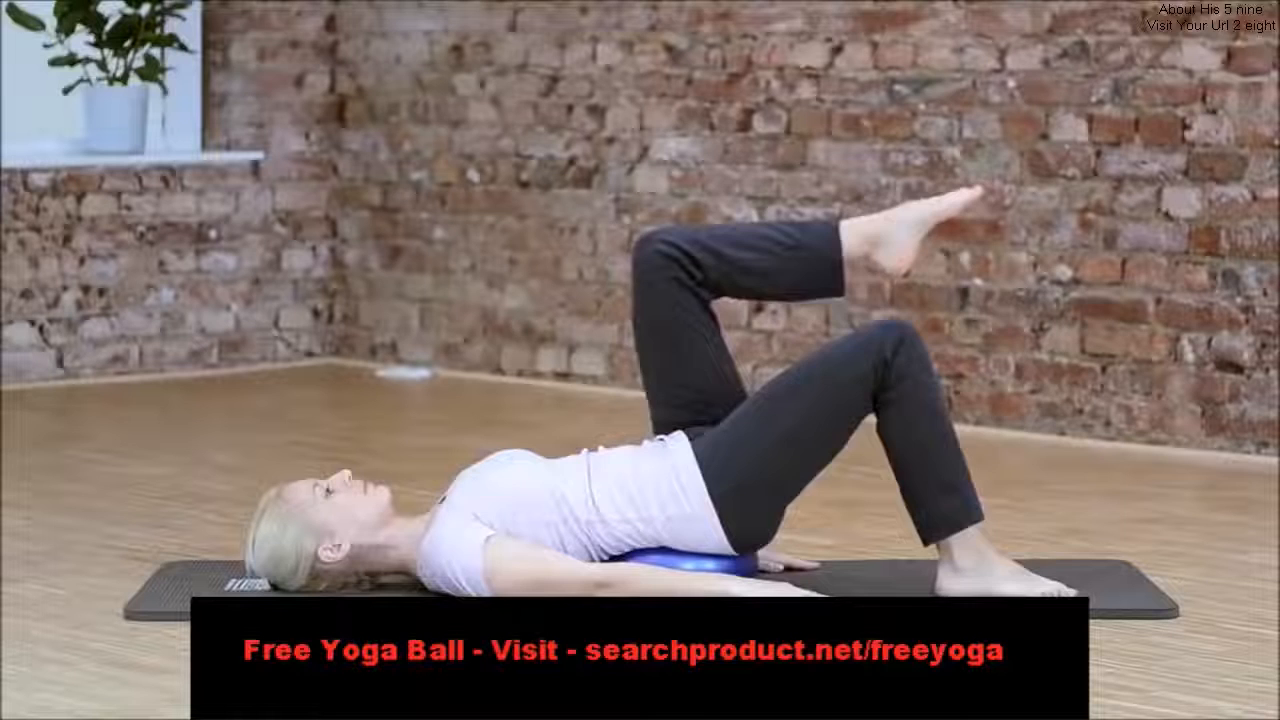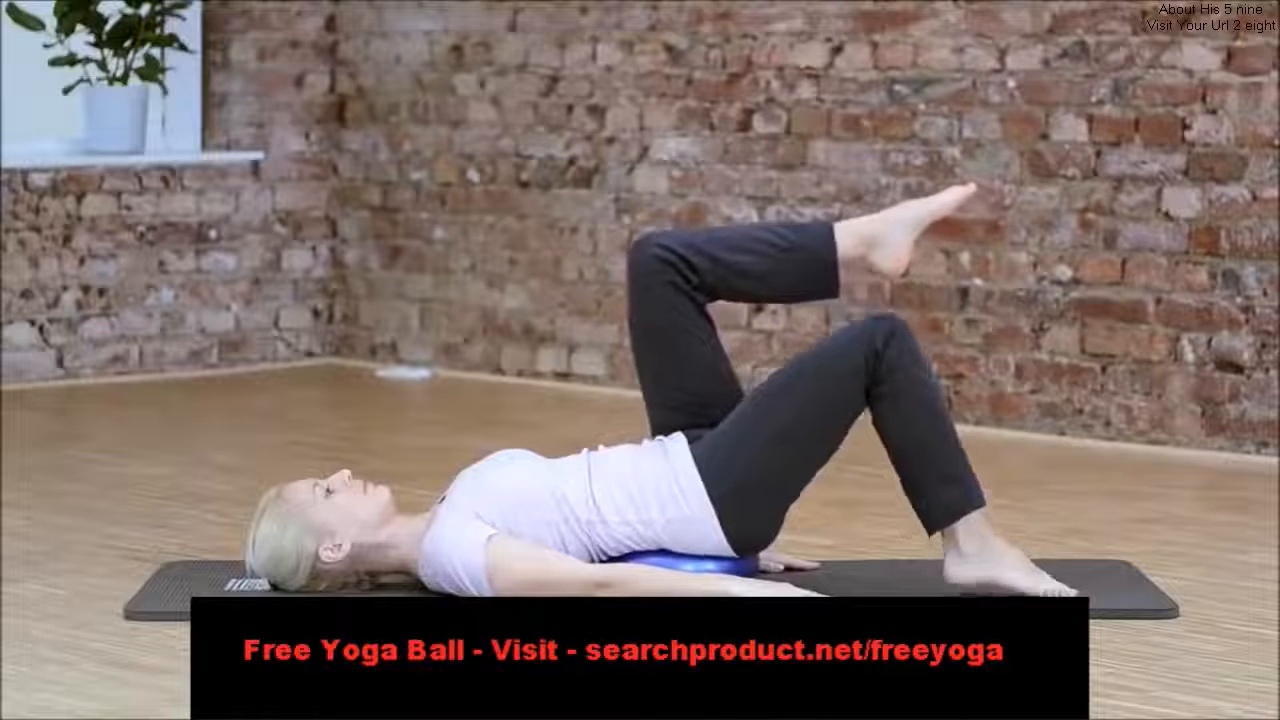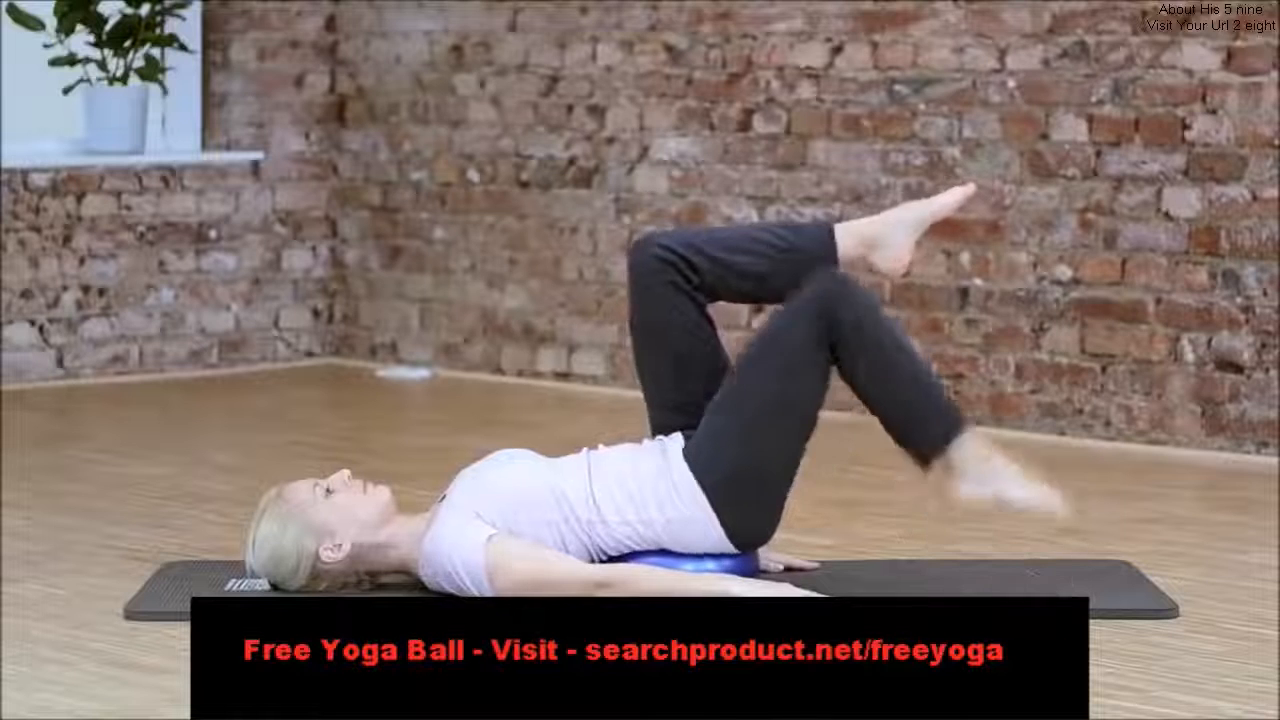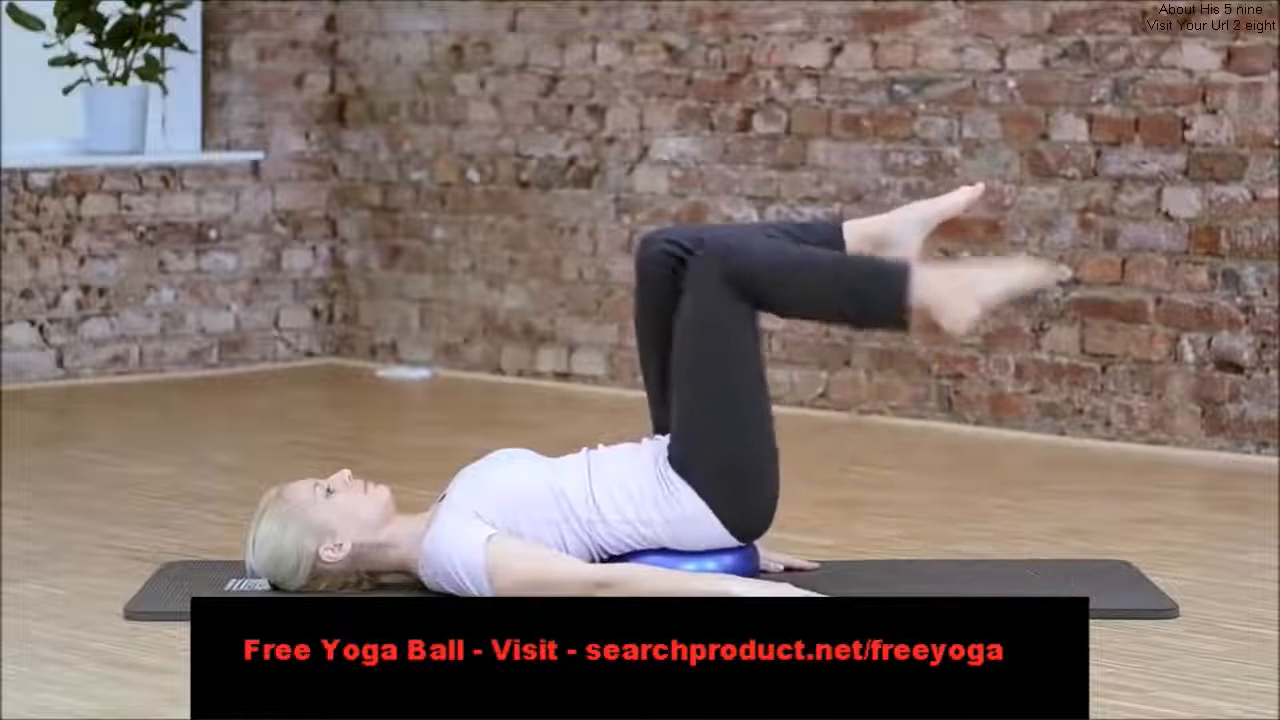
dt=0.3s
person 1, frame 1
left shoulder: (452, 515)
right shoulder: (448, 555)
right elbow: (598, 581)
right wrist: (747, 592)
left hip: (688, 461)
right hip: (717, 489)
left knee: (663, 255)
right knee: (888, 349)
left ankle: (869, 239)
right ankle: (965, 559)
person 1, frame 2
left shoulder: (449, 516)
right shoulder: (449, 554)
right elbow: (600, 584)
right wrist: (747, 592)
left hip: (685, 460)
right hip: (715, 492)
left knee: (660, 258)
right knee: (879, 342)
left ankle: (861, 241)
right ankle: (970, 543)
person 1, frame 3
left shoulder: (450, 517)
right shoulder: (448, 554)
right elbow: (600, 582)
right wrist: (750, 591)
left hip: (683, 470)
right hip: (715, 491)
left knee: (660, 259)
right knee: (825, 300)
left ankle: (866, 238)
right ankle: (964, 457)
person 1, frame 4
left shoulder: (452, 515)
right shoulder: (447, 553)
right elbow: (599, 582)
right wrist: (749, 592)
left hip: (682, 476)
right hip: (710, 492)
left knee: (668, 255)
right knee: (719, 266)
left ankle: (878, 240)
right ankle: (935, 290)
